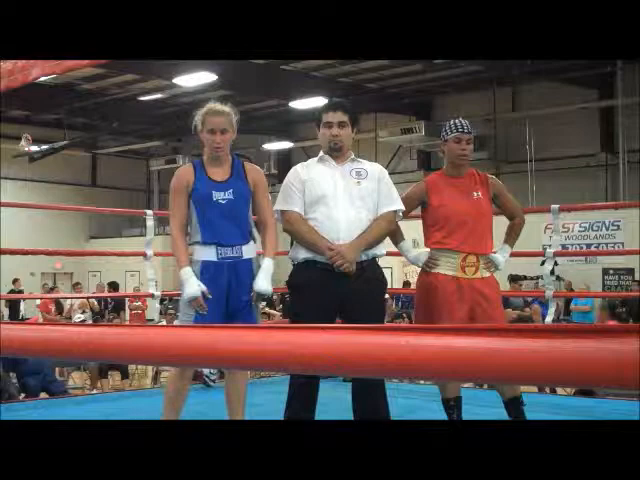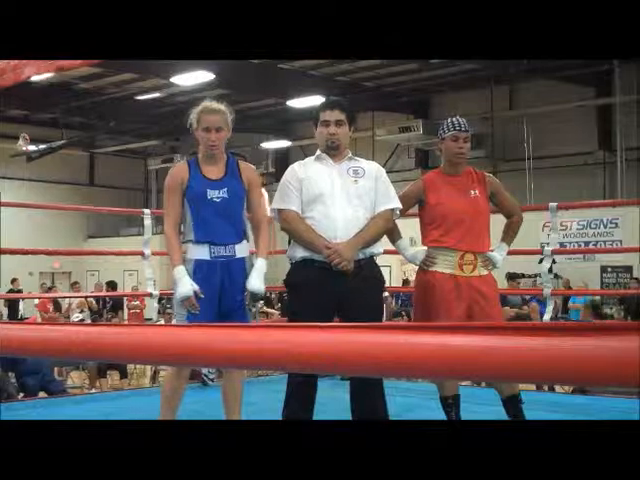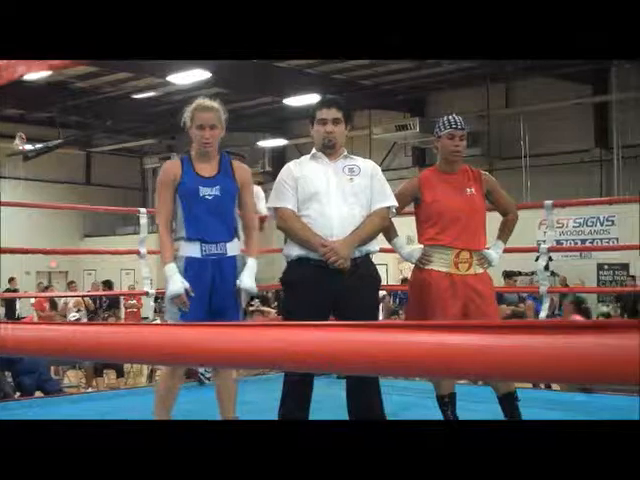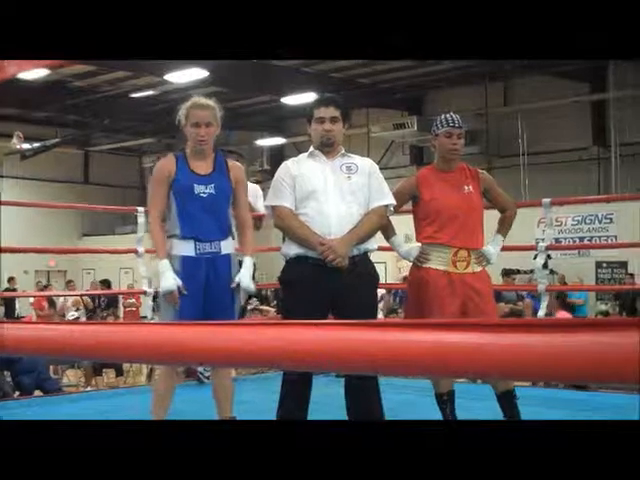
dt=0.1s
person 1, frame 1
left shoulder: (374, 172)
right shoulder: (301, 173)
left elbow: (388, 217)
right elbow: (290, 219)
left wrist: (354, 249)
right wrist: (329, 250)
left hip: (364, 274)
right hip: (313, 274)
left ankle: (372, 416)
right ankle: (298, 417)
person 1, frame 2
left shoulder: (372, 170)
right shoulder: (298, 171)
left elbow: (386, 215)
right elbow: (287, 218)
left wrist: (351, 247)
right wrist: (326, 249)
left hip: (362, 272)
right hip: (311, 273)
left ankle: (371, 417)
right ankle: (296, 417)
person 1, frame 3
left shoulder: (367, 169)
right shoulder: (294, 170)
left elbow: (381, 213)
right elbow: (283, 217)
left wrist: (347, 245)
right wrist: (322, 246)
left hip: (358, 271)
right hip: (306, 271)
left ankle: (368, 415)
right ankle: (292, 416)
person 1, frame 4
left shoulder: (365, 166)
right shoulder: (291, 167)
left elbow: (380, 211)
right elbow: (281, 215)
left wrist: (345, 243)
right wrist: (320, 244)
left hip: (356, 269)
right hip: (305, 269)
left ankle: (367, 416)
right ankle: (291, 416)
person 2, frame 1
left shoulder: (252, 174)
right shoulder: (187, 175)
left elbow: (268, 224)
right elbow: (176, 229)
left wrist: (266, 269)
right wrist: (187, 276)
left hip: (244, 266)
right hip: (205, 266)
left ankle: (237, 418)
right ankle: (169, 417)
person 2, frame 2
left shoulder: (246, 172)
right shoulder: (181, 173)
left elbow: (261, 224)
right elbow: (170, 227)
left wrist: (259, 268)
right wrist: (180, 275)
left hip: (238, 265)
right hip: (199, 265)
left ankle: (234, 418)
right ankle: (165, 417)
person 2, frame 3
left shoulder: (239, 171)
right shoulder: (173, 170)
left elbow: (251, 224)
right elbow: (163, 225)
left wrist: (250, 267)
right wrist: (171, 272)
left hip: (228, 263)
right hip: (189, 263)
left ankle: (229, 417)
right ankle: (160, 417)
person 2, frame 4
left shoulder: (233, 170)
right shoulder: (167, 167)
left elbow: (245, 223)
right elbow: (155, 221)
left wrist: (247, 266)
right wrist: (164, 268)
left hip: (223, 262)
right hip: (183, 261)
left ankle: (227, 417)
right ankle: (157, 417)
person 3, frame 1
left shoulder: (488, 183)
right shoulder: (428, 187)
left elbow: (518, 216)
left wrist: (503, 252)
right wrist: (409, 252)
left hip: (481, 277)
right hip: (442, 277)
left ankle: (519, 415)
right ankle: (454, 416)
person 3, frame 2
left shoulder: (486, 181)
right shoulder: (425, 185)
left elbow: (515, 214)
left wrist: (501, 250)
right wrist: (407, 250)
left hip: (479, 275)
right hip: (439, 275)
left ankle: (517, 415)
right ankle: (453, 416)
person 3, frame 3
left shoulder: (481, 180)
right shoulder: (420, 183)
left elbow: (511, 212)
left wrist: (497, 248)
right wrist: (403, 249)
left hip: (474, 273)
right hip: (435, 273)
left ankle: (513, 414)
right ankle: (450, 415)
person 3, frame 4
left shoulder: (479, 178)
right shoulder: (418, 181)
left elbow: (509, 209)
left wrist: (495, 244)
right wrist: (401, 247)
left hip: (472, 271)
right hip: (433, 271)
left ankle: (512, 414)
right ankle: (449, 415)
